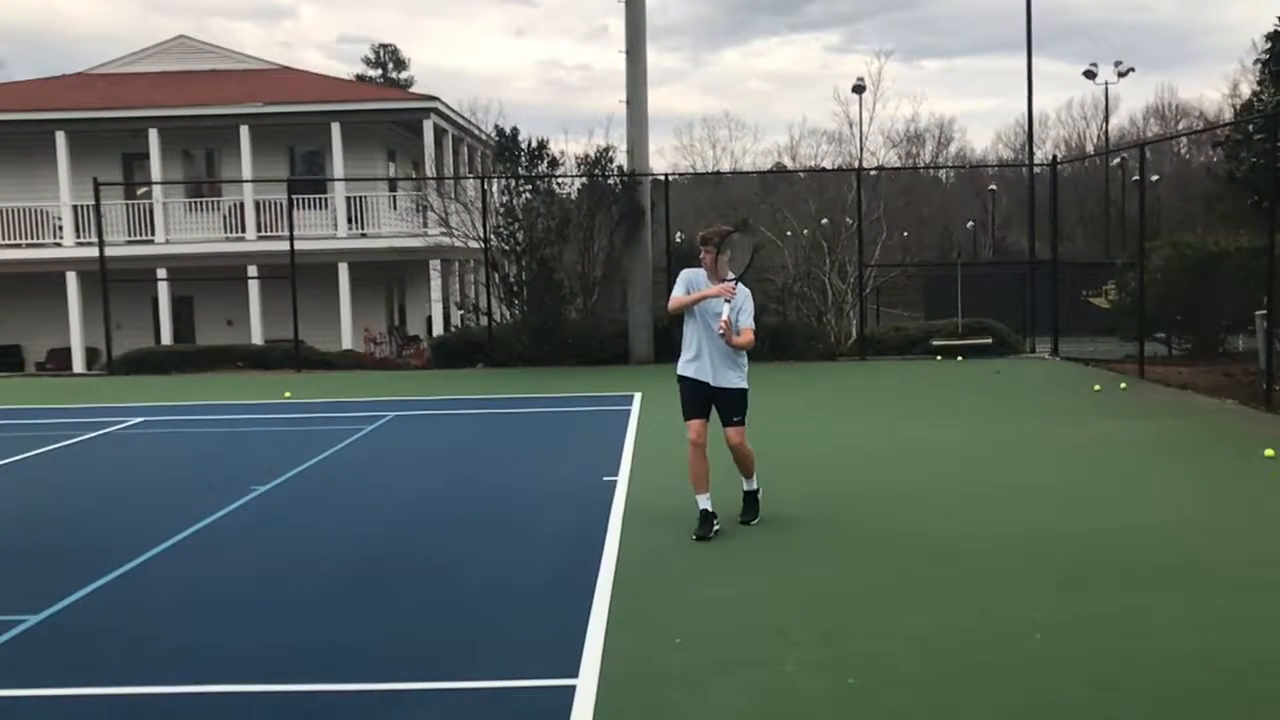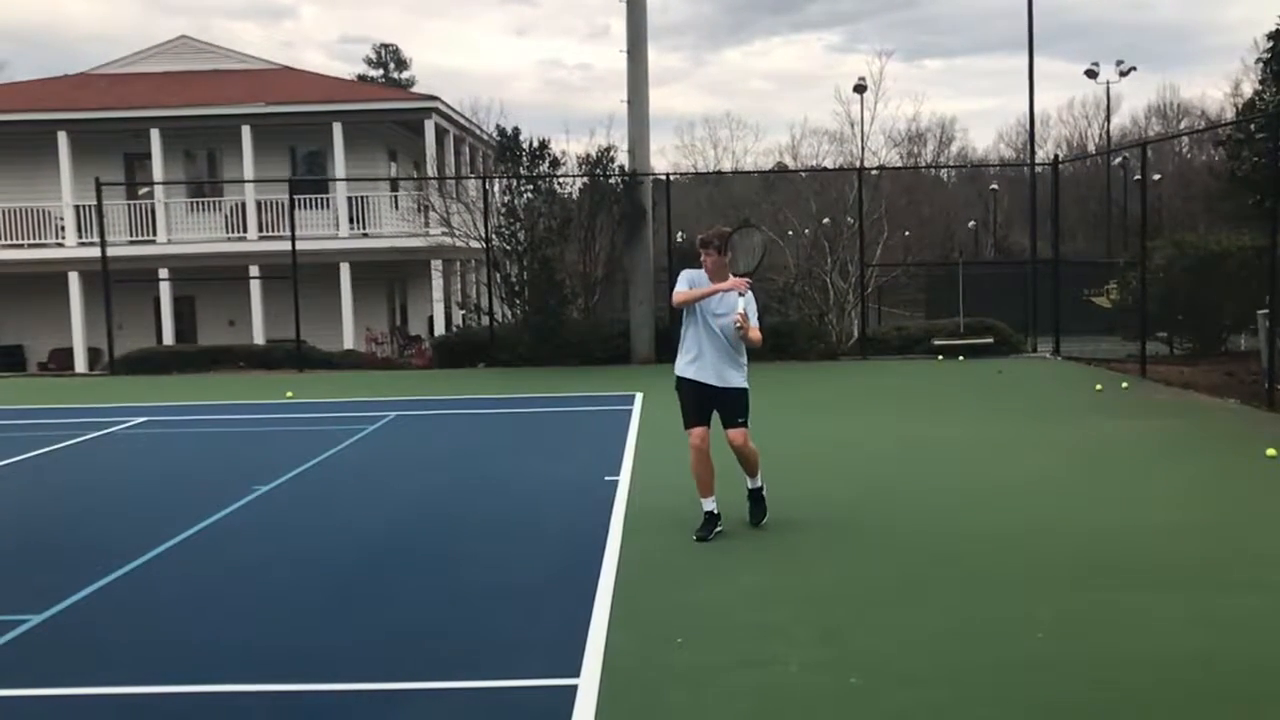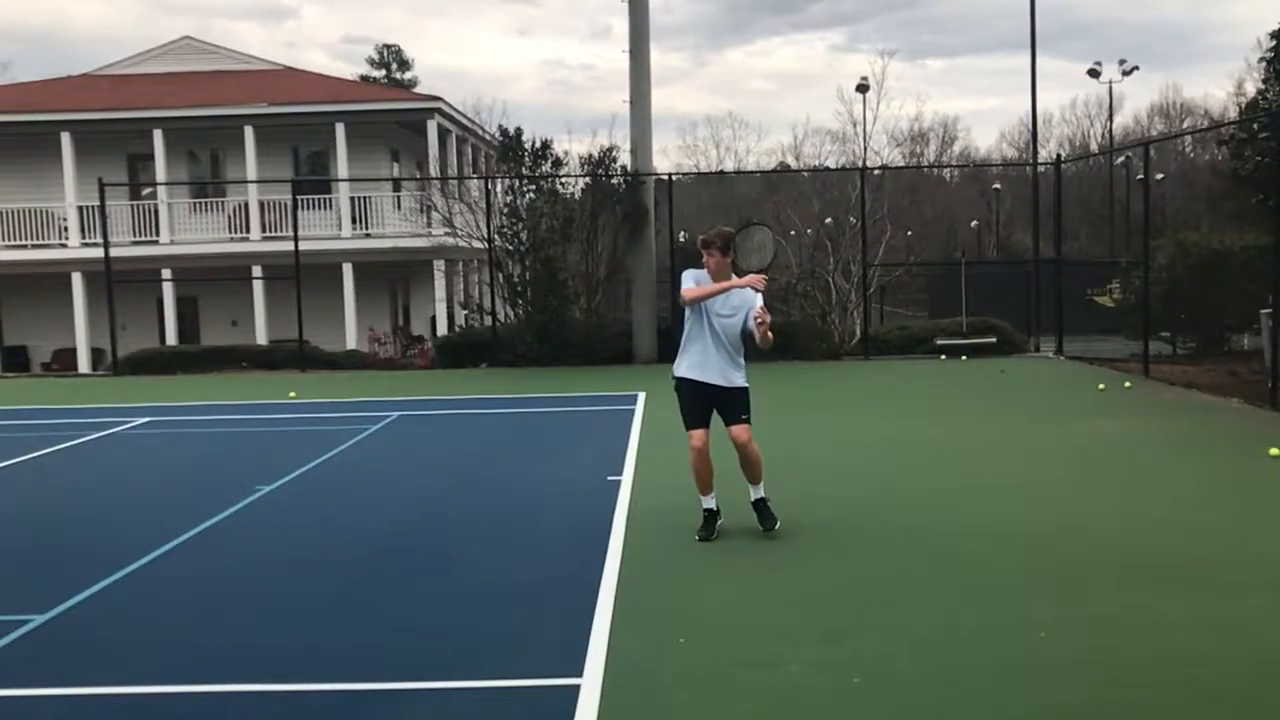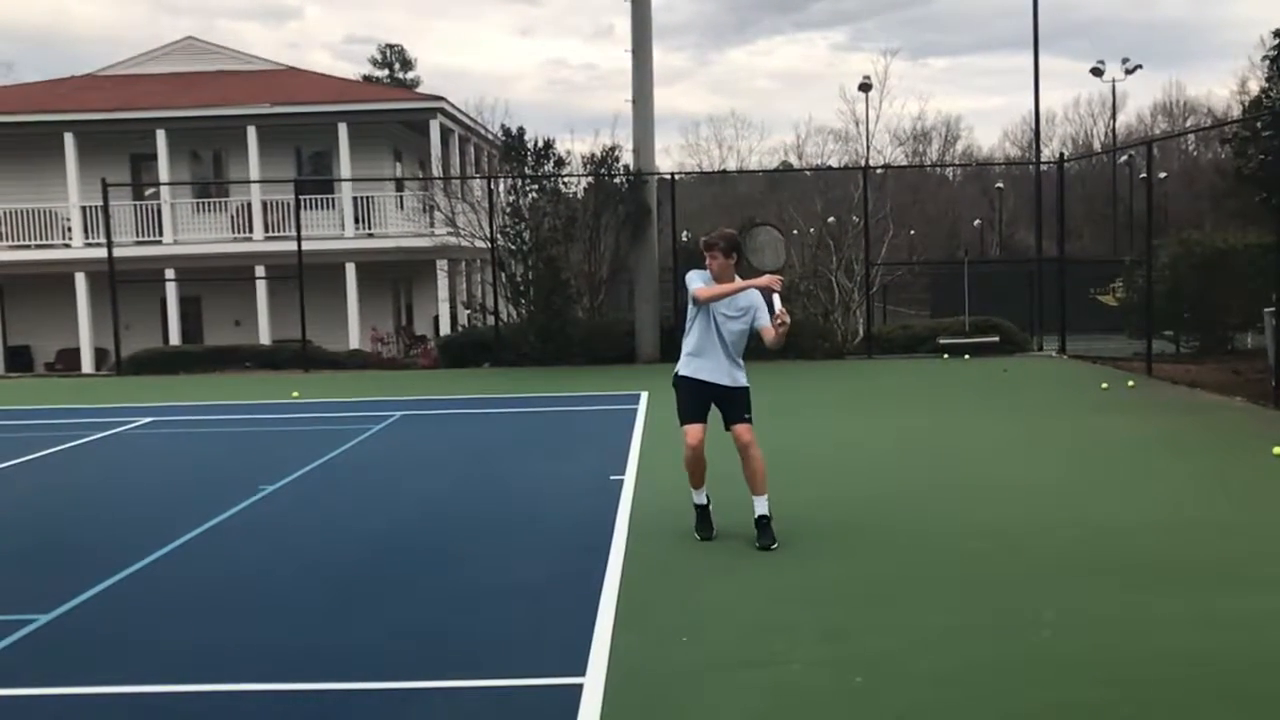
dt=0.5s
person 1, frame 1
left shoulder: (742, 293)
right shoulder: (689, 277)
left elbow: (749, 340)
right elbow: (673, 306)
left wrist: (732, 340)
right wrist: (708, 292)
left hip: (730, 377)
right hip: (693, 373)
left knee: (736, 441)
right knee: (696, 438)
left ankle: (751, 491)
right ankle: (706, 512)
person 1, frame 2
left shoulder: (743, 294)
right shoulder: (690, 278)
left elbow: (756, 340)
right elbow: (677, 300)
left wrist: (748, 334)
right wrist: (720, 286)
left hip: (731, 379)
right hip: (692, 376)
left knee: (739, 441)
right knee: (698, 442)
left ankle: (755, 487)
right ankle: (711, 514)
person 1, frame 3
left shoulder: (748, 295)
right shoulder: (692, 277)
left elbow: (763, 343)
right elbow: (688, 297)
left wrist: (764, 332)
right wrist: (734, 283)
left hip: (730, 379)
right hip: (692, 376)
left knee: (743, 440)
right knee: (698, 444)
left ankle: (759, 499)
right ankle: (710, 511)
person 1, frame 4
left shoulder: (752, 298)
right shoulder: (696, 278)
left elbow: (769, 340)
right elbow: (703, 296)
left wrist: (781, 333)
right wrist: (752, 282)
left hip: (732, 378)
right hip: (692, 375)
left knee: (746, 440)
right knee: (693, 442)
left ankle: (763, 517)
right ankle: (701, 503)
